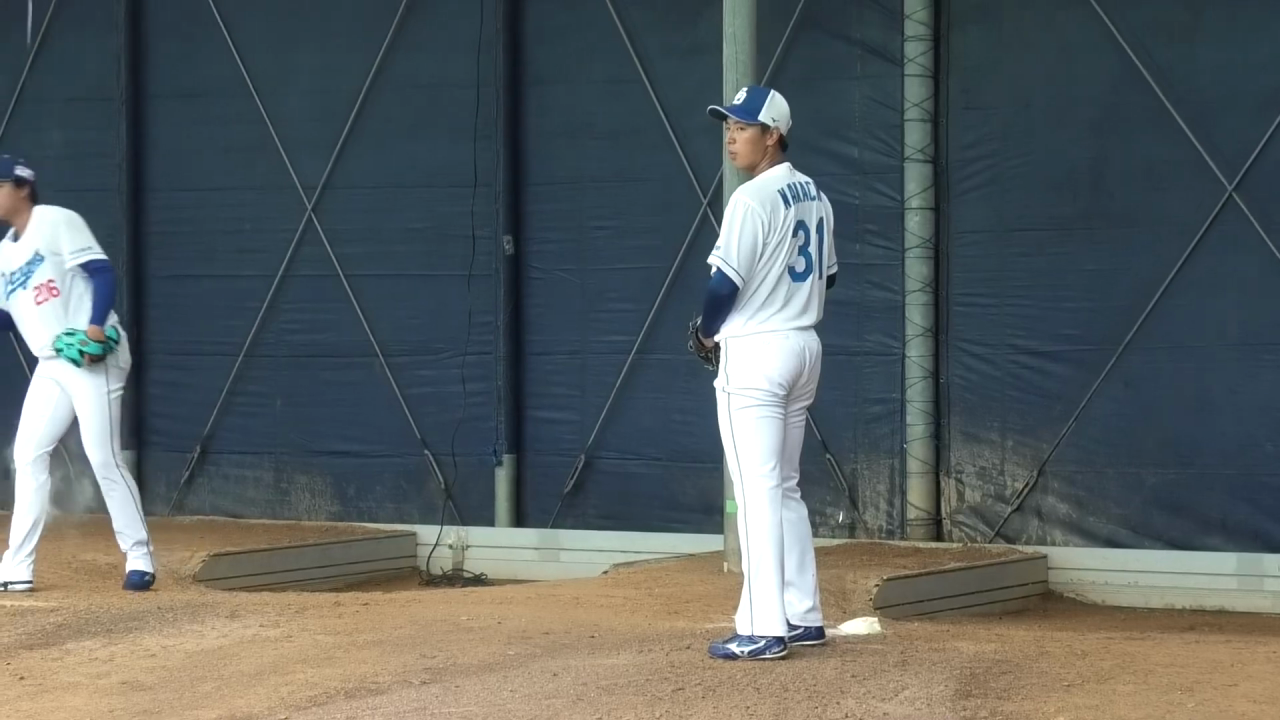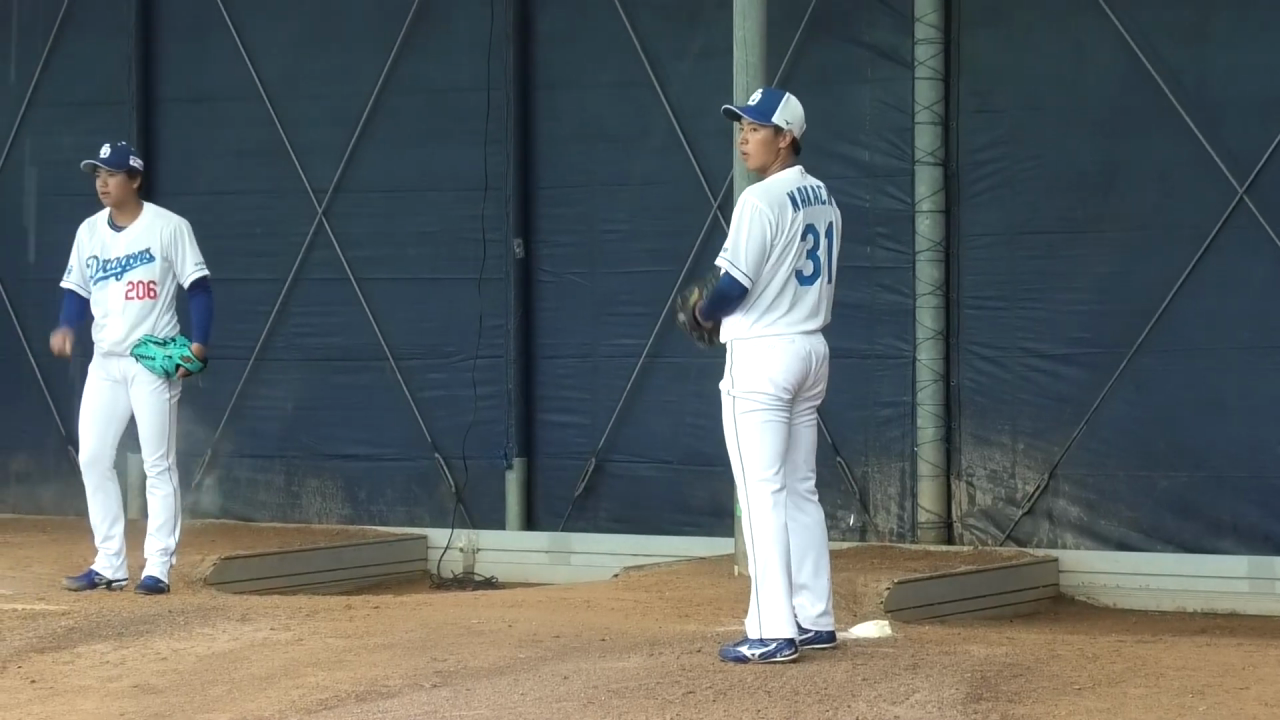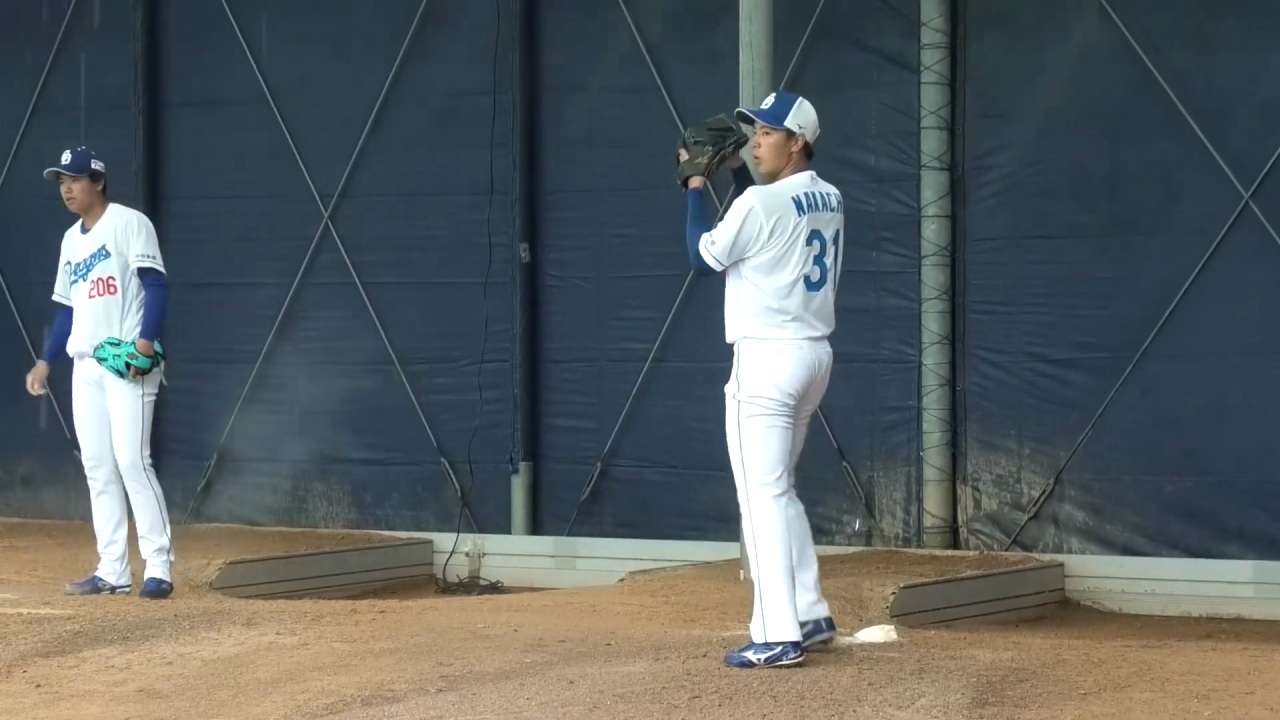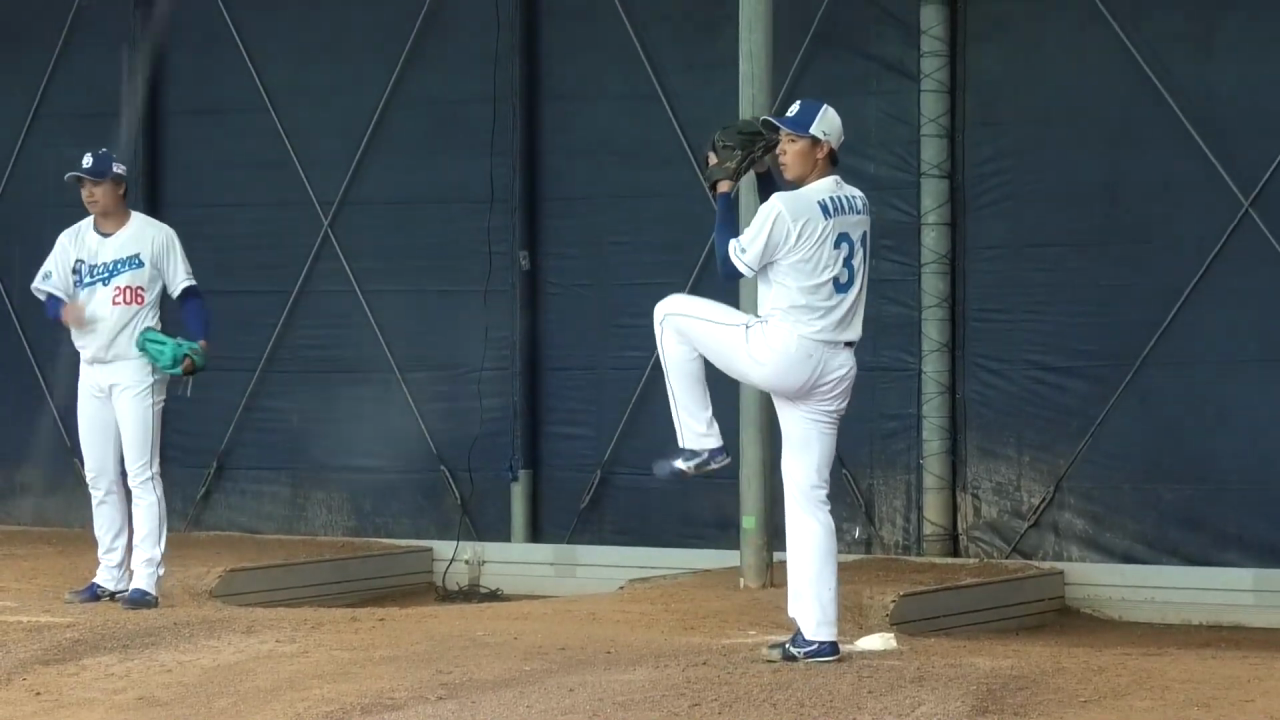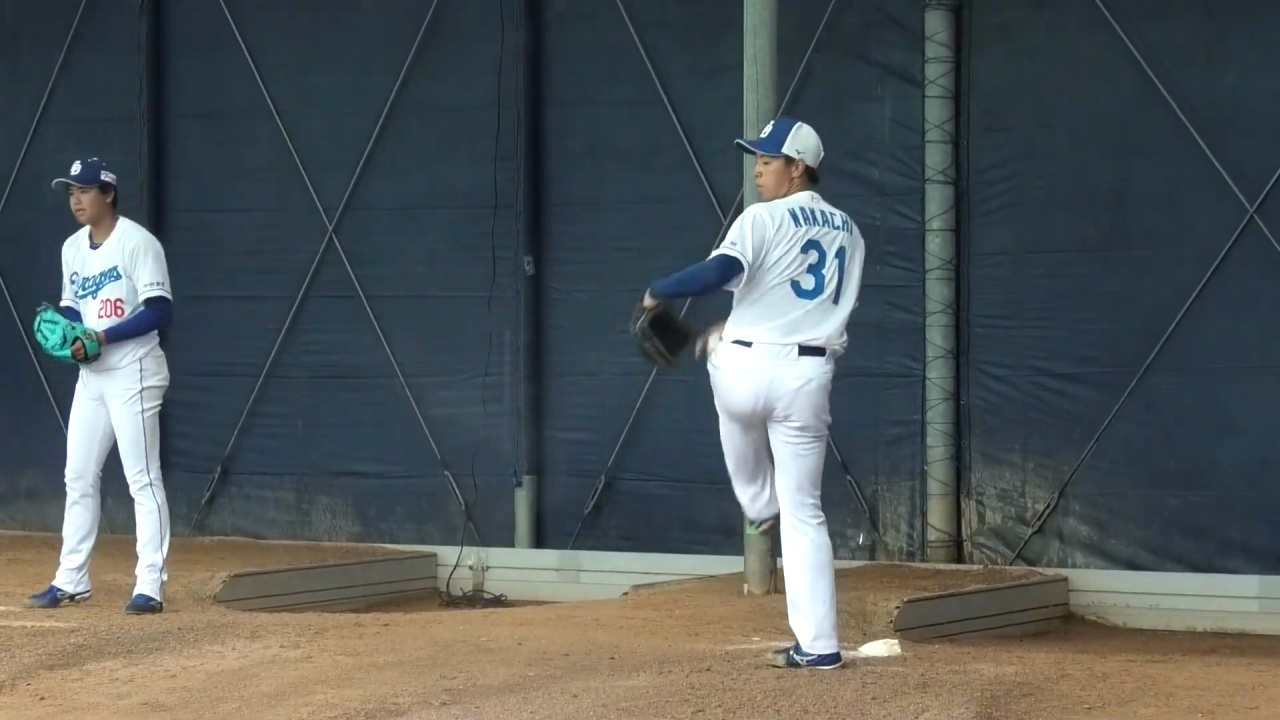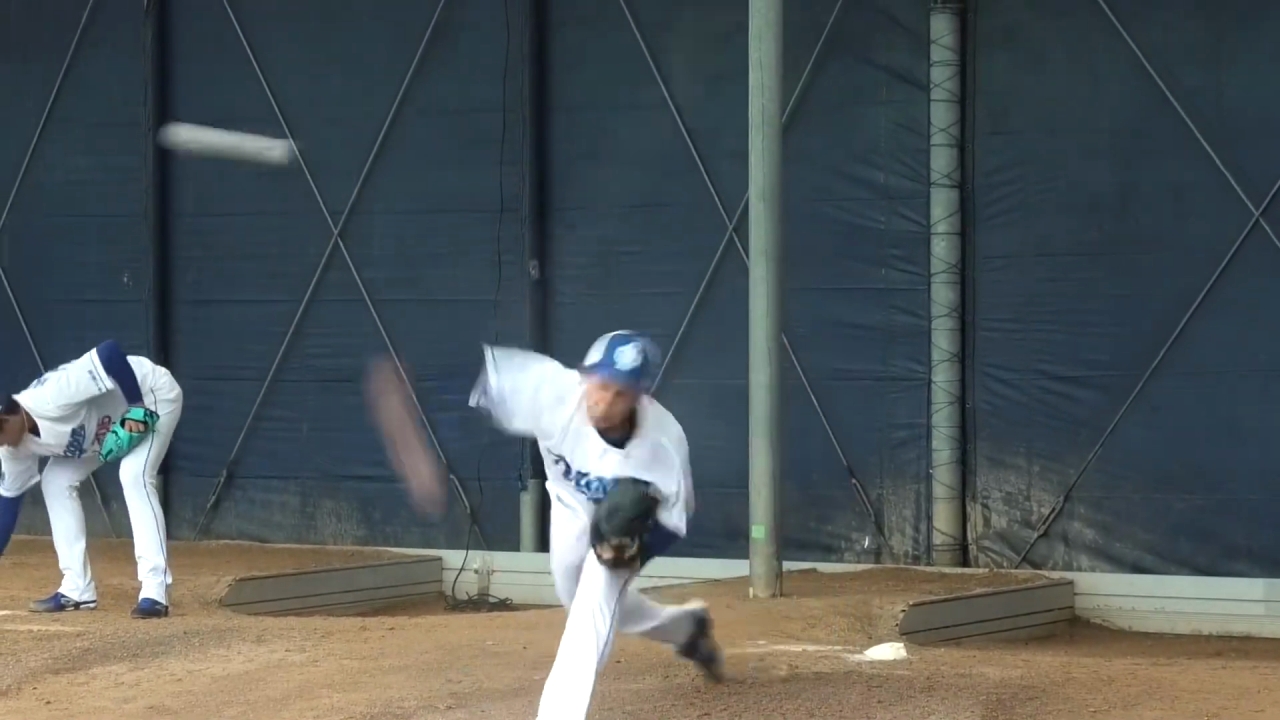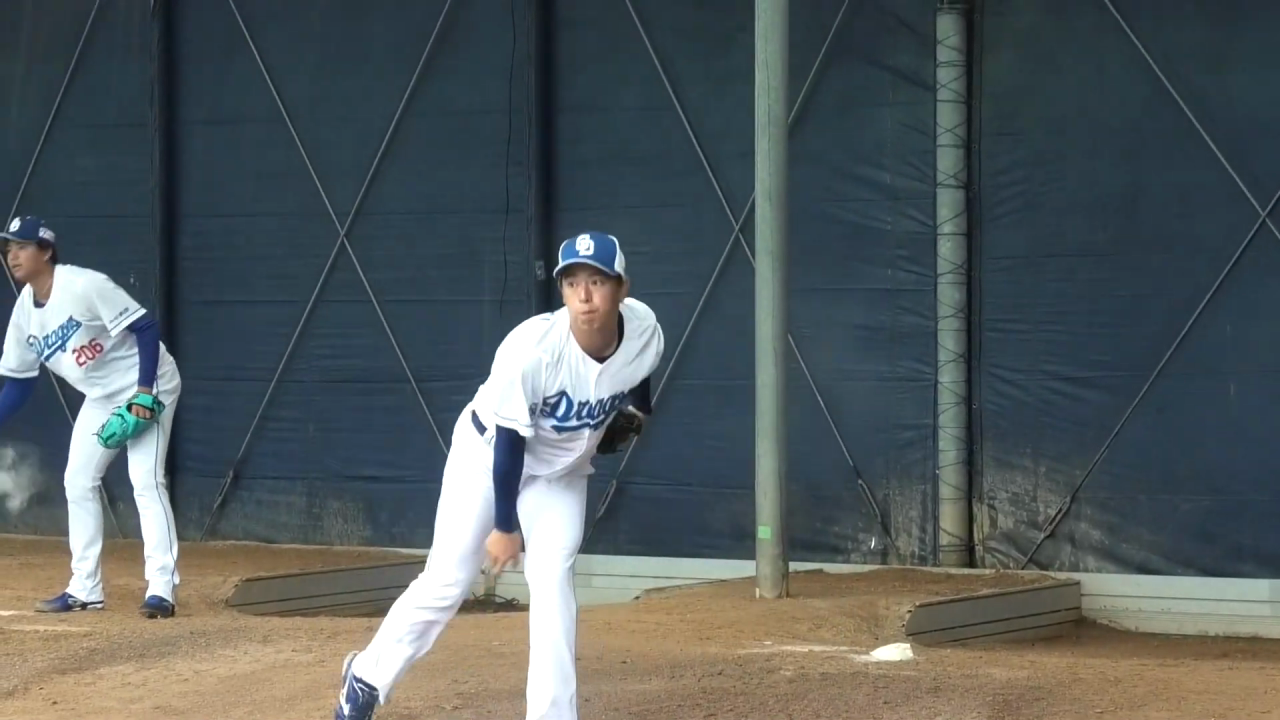
dt=0.7s
person 1, frame 1
left shoulder: (752, 198)
right shoulder: (814, 195)
left elbow: (724, 283)
right elbow: (828, 275)
left wrist: (706, 330)
left hip: (754, 354)
right hip: (803, 348)
left knee: (757, 492)
right knee: (783, 487)
left ankle: (764, 629)
right ankle: (803, 616)
person 1, frame 2
left shoulder: (760, 200)
right shoulder: (824, 198)
left elbow: (733, 285)
left wrist: (704, 312)
left hip: (761, 357)
right hip: (810, 350)
left knee: (763, 494)
right knee: (798, 493)
left ankle: (773, 633)
right ankle: (815, 619)
person 1, frame 3
left shoulder: (761, 201)
right shoulder: (828, 199)
left elbow: (703, 258)
left wrist: (696, 186)
right wrist: (737, 172)
left hip: (767, 358)
right hip: (813, 357)
left knee: (762, 496)
right knee: (777, 489)
left ankle: (777, 636)
right ankle: (809, 615)
person 1, frame 4
left shoulder: (787, 207)
right shoulder: (856, 204)
left elbow: (730, 264)
left wrist: (724, 190)
right wrist: (760, 174)
left hip: (782, 352)
right hip: (834, 367)
left knee: (672, 314)
right knee: (808, 496)
left ankle: (700, 443)
right ankle: (816, 634)
person 1, frame 5
left shoulder: (762, 217)
right shoulder: (849, 232)
left elbow: (722, 271)
left wrist: (658, 290)
left hip: (747, 369)
right hip: (808, 377)
right knee: (803, 511)
left ankle: (760, 505)
right ankle: (818, 644)
person 1, frame 6
left shoulder: (665, 443)
right shoulder: (559, 404)
left elbow: (671, 528)
right hip: (573, 511)
left knee: (596, 608)
right knee: (599, 606)
right ankle: (686, 625)
person 1, frame 7
left shoulder: (645, 331)
right shoulder: (530, 347)
right elbow: (509, 440)
left wrist: (636, 409)
right wrist: (504, 525)
left hip: (562, 469)
right hip: (492, 442)
left knee: (554, 590)
right knee: (445, 587)
right ankle: (366, 679)
person 2, frame 1
left shoulder: (57, 222)
left elbow: (102, 272)
left wrist: (98, 326)
left hip: (92, 357)
right hip: (52, 365)
left knee: (102, 458)
left ankle: (139, 558)
person 2, frame 2
left shoulder: (170, 227)
right shoulder: (89, 231)
left elbow: (199, 288)
right elbow: (76, 293)
left wrist: (198, 343)
right wrist: (64, 330)
right hip: (105, 363)
left knee: (158, 465)
right knee: (93, 458)
left ankle: (158, 567)
right ankle: (109, 563)
person 2, frame 3
left shoulder: (130, 223)
right shoulder: (71, 239)
left elbow: (155, 284)
right elbow: (66, 307)
left wrist: (146, 340)
right wrist: (46, 361)
left hip: (127, 364)
right hip: (86, 366)
left knee: (132, 462)
right knee: (97, 469)
left ankle: (158, 566)
right ankle: (113, 570)
person 2, frame 4
left shoulder: (157, 235)
right shoulder: (71, 239)
left elbow: (187, 294)
right elbow: (46, 293)
left wrist: (198, 340)
right wrist: (63, 310)
left hip: (138, 370)
right hip: (91, 372)
left knee: (141, 475)
right knee: (99, 478)
left ankle: (146, 580)
right ankle: (111, 574)
person 2, frame 5
left shoulder: (139, 242)
right shoulder: (72, 248)
left elbow: (160, 311)
right elbow: (74, 308)
left wrist: (103, 338)
left hip: (134, 375)
right hip: (92, 376)
left knee: (142, 481)
right knee: (79, 478)
left ankle: (150, 585)
right ankle: (72, 580)
person 2, frame 6
left shoulder: (50, 401)
left elbow: (110, 352)
left wrist: (137, 407)
left hip: (151, 395)
right hip: (106, 418)
left knee: (135, 477)
right knee: (57, 483)
left ankle: (155, 592)
right ankle: (77, 589)
person 2, frame 7
left shoulder: (84, 285)
left elbow: (145, 327)
left wrist: (144, 392)
left hip: (148, 384)
right hip: (102, 396)
left knee: (146, 481)
right knee: (78, 482)
left ankle: (162, 588)
right ankle: (85, 589)
